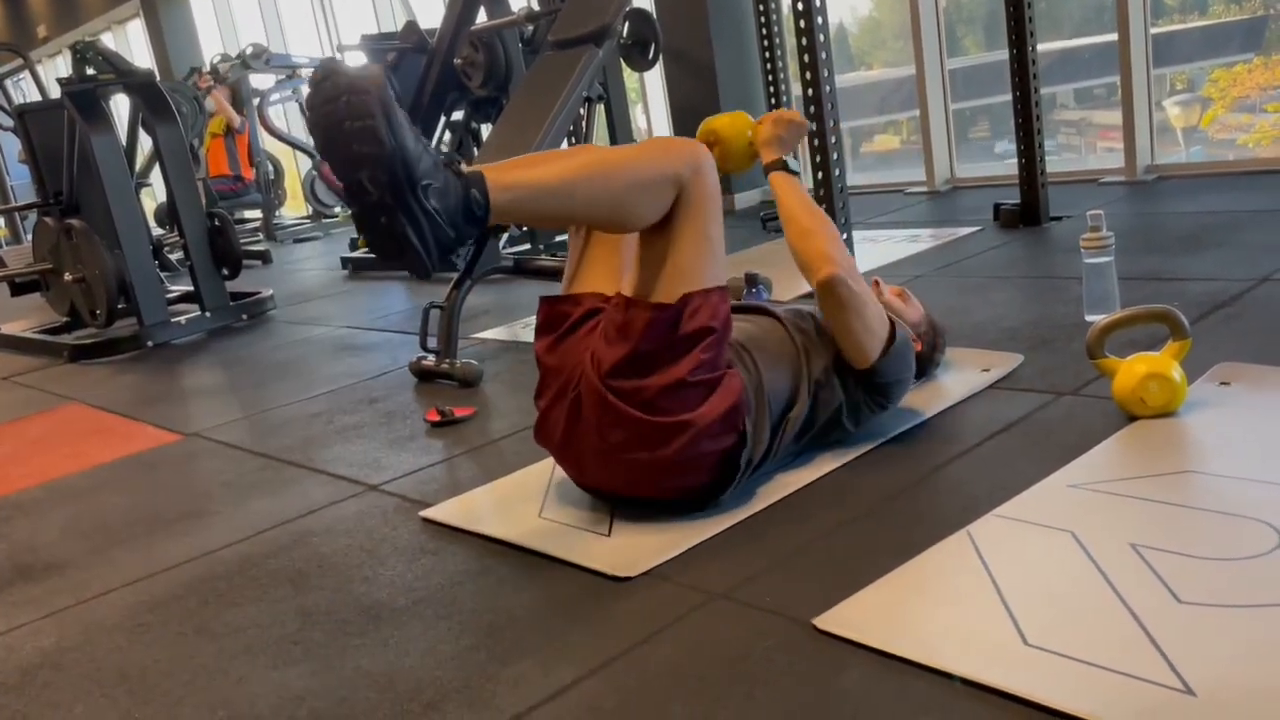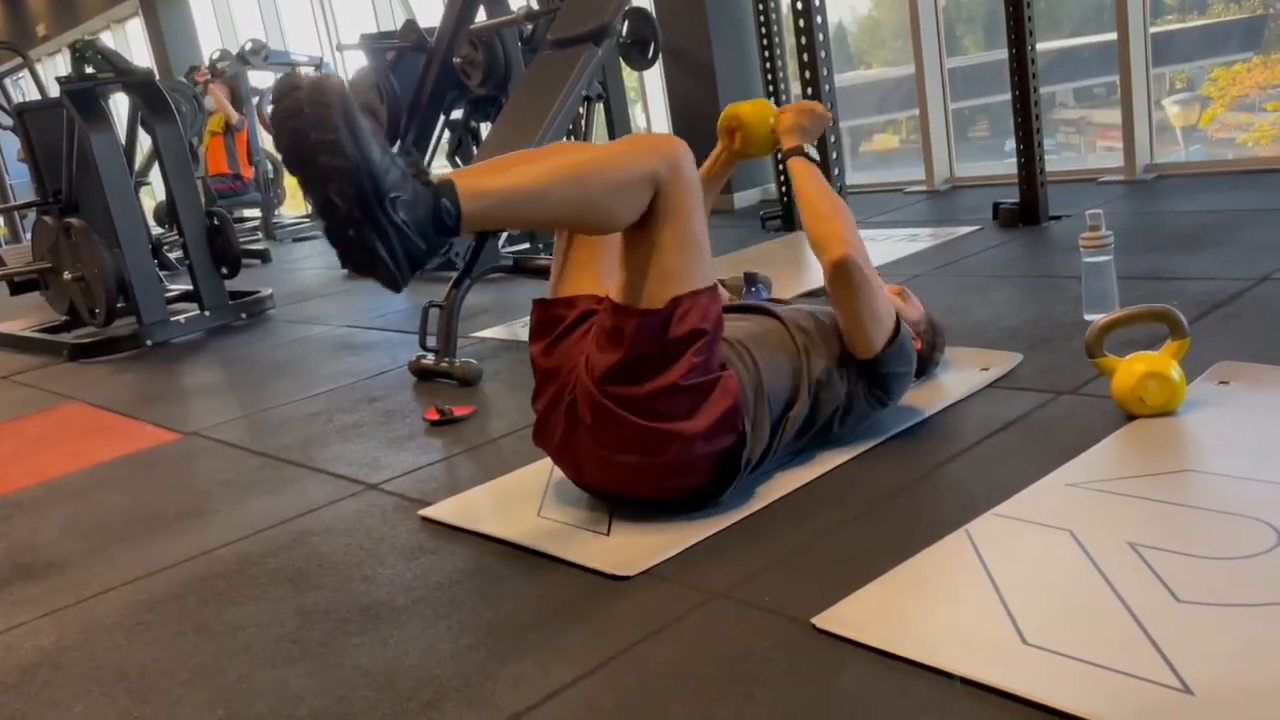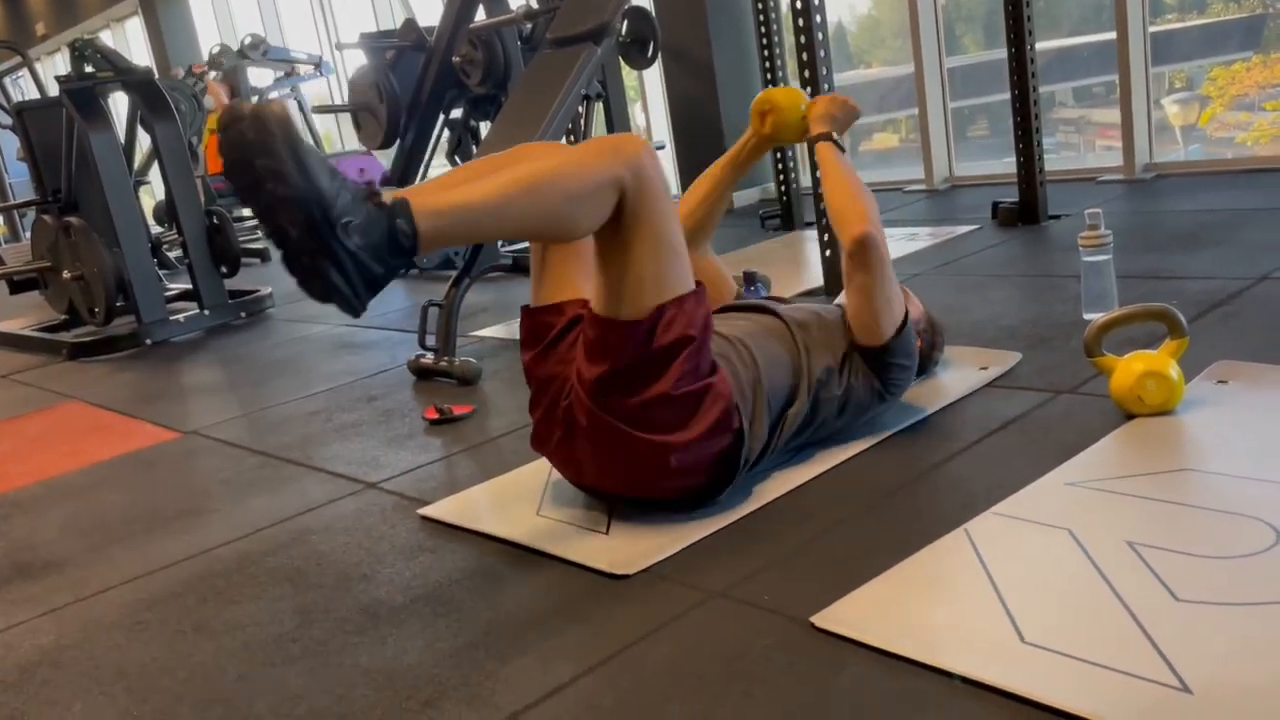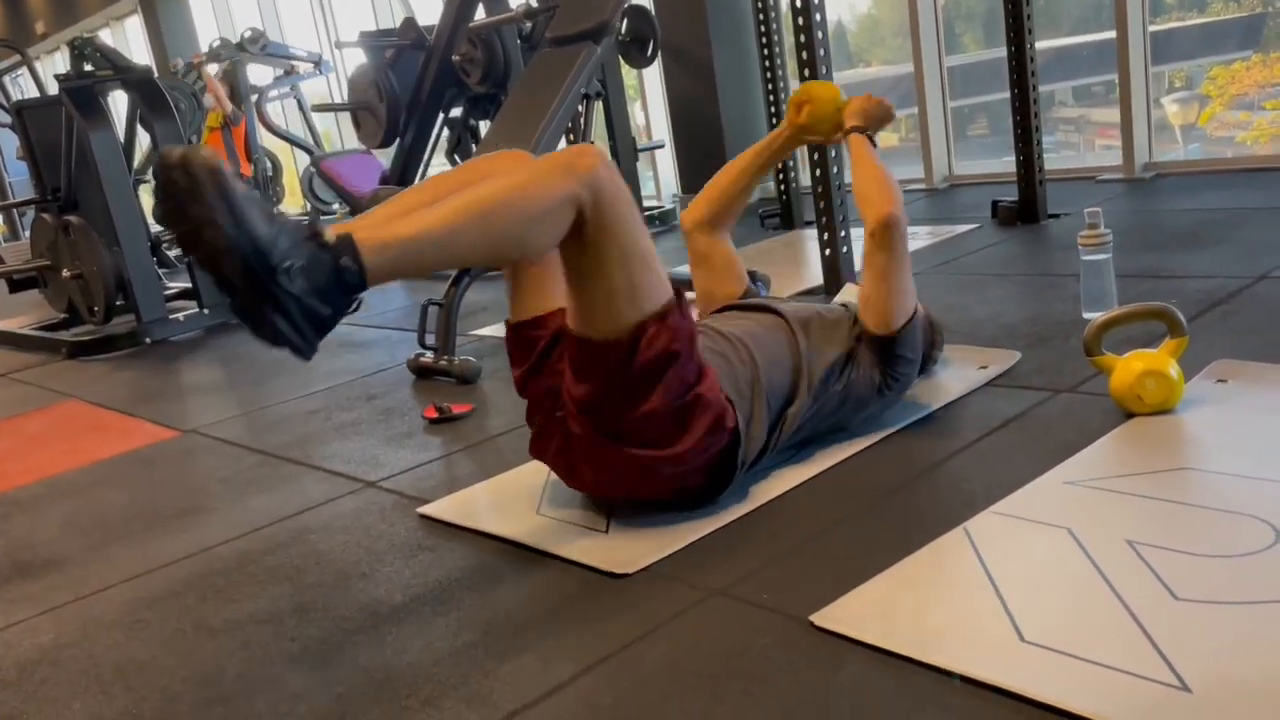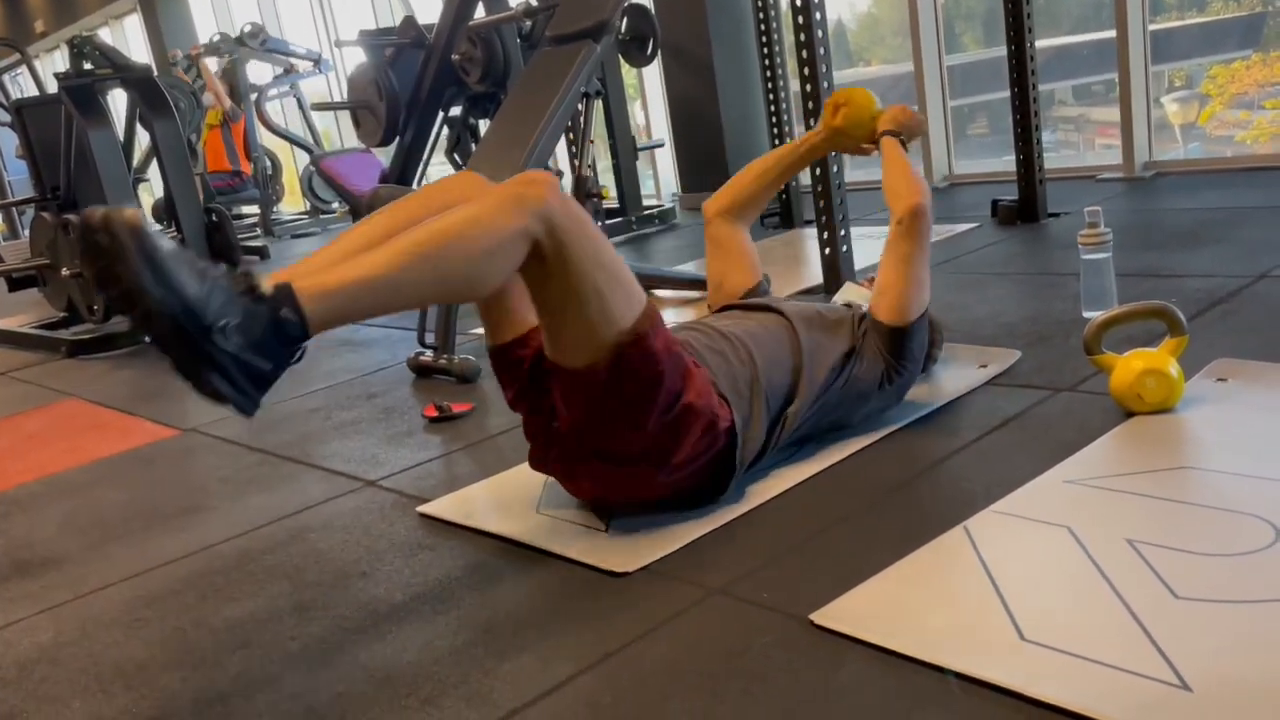
dt=0.1s
person 1, frame 1
left shoulder: (882, 369)
right shoulder: (777, 329)
left elbow: (831, 276)
right elbow: (681, 254)
left wrist: (776, 162)
left hip: (669, 427)
right hip: (584, 409)
left knee: (683, 160)
right knee: (605, 169)
left ankle: (454, 200)
right ankle: (447, 201)
person 1, frame 2
left shoulder: (880, 365)
right shoulder: (780, 327)
left elbow: (845, 256)
right elbow: (680, 240)
left wrist: (796, 155)
right wrist: (732, 152)
left hip: (673, 423)
right hip: (580, 410)
left knee: (661, 156)
right knee: (584, 159)
left ankle: (421, 214)
right ankle: (396, 206)
person 1, frame 3
left shoulder: (881, 365)
right shoulder: (771, 326)
left elbow: (863, 242)
right elbow: (684, 233)
left wrist: (824, 141)
right wrist: (753, 143)
left hip: (665, 431)
right hip: (580, 409)
left knee: (627, 158)
right knee: (552, 160)
left ankle: (378, 234)
right ankle: (369, 229)
person 1, frame 4
left shoulder: (878, 360)
right shoulder: (772, 320)
left elbow: (887, 229)
right elbow: (703, 220)
left wrist: (856, 135)
right wrist: (789, 136)
left hip: (673, 431)
right hip: (575, 414)
left knee: (584, 170)
right knee: (509, 172)
left ankle: (324, 275)
right ankle: (306, 259)
person 1, frame 5
left shoulder: (878, 360)
right shoulder: (771, 318)
left elbow: (911, 217)
right elbow: (723, 213)
left wrist: (888, 141)
right wrist: (819, 140)
left hip: (669, 438)
right hip: (575, 411)
left knee: (535, 198)
right knee: (467, 194)
left ankle: (264, 324)
right ankle: (246, 314)
